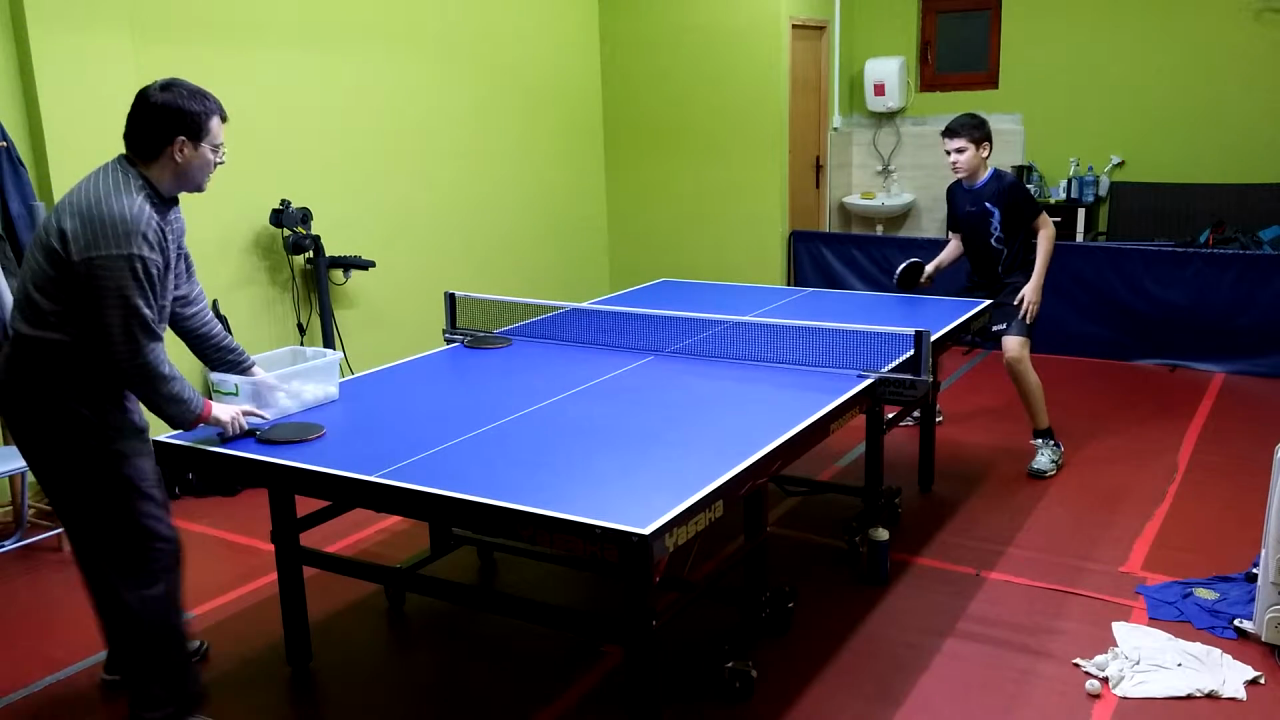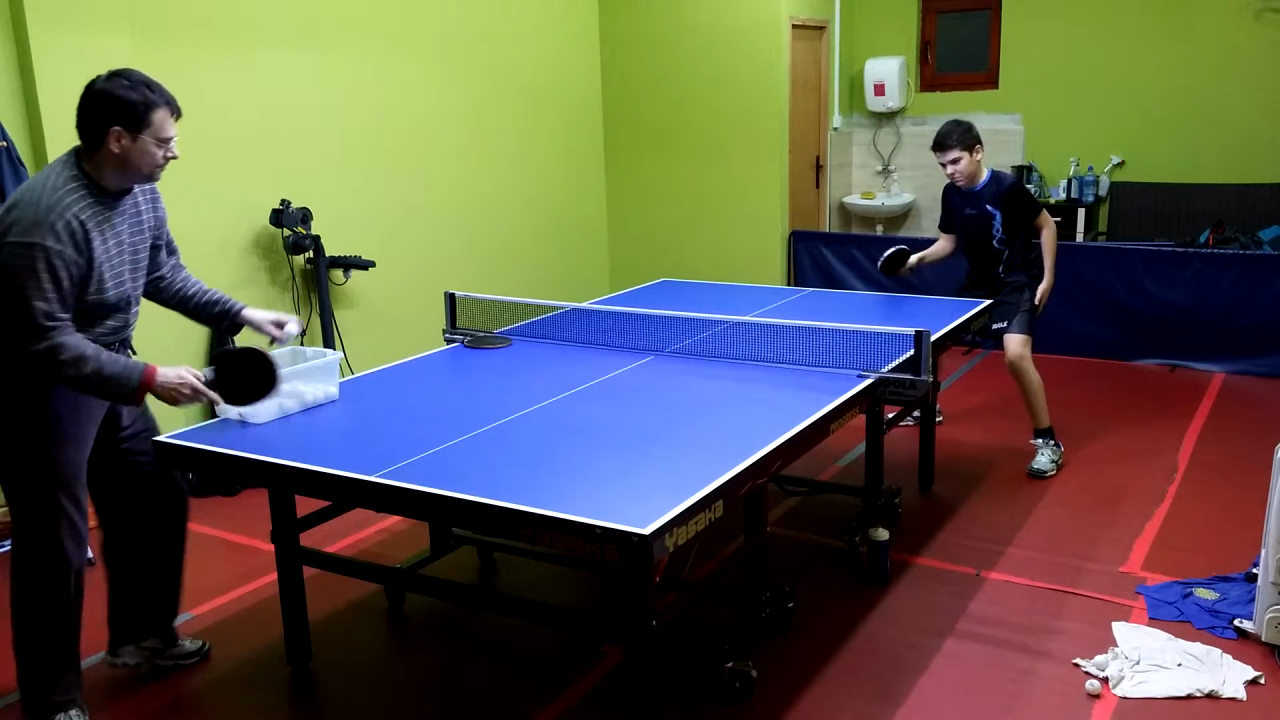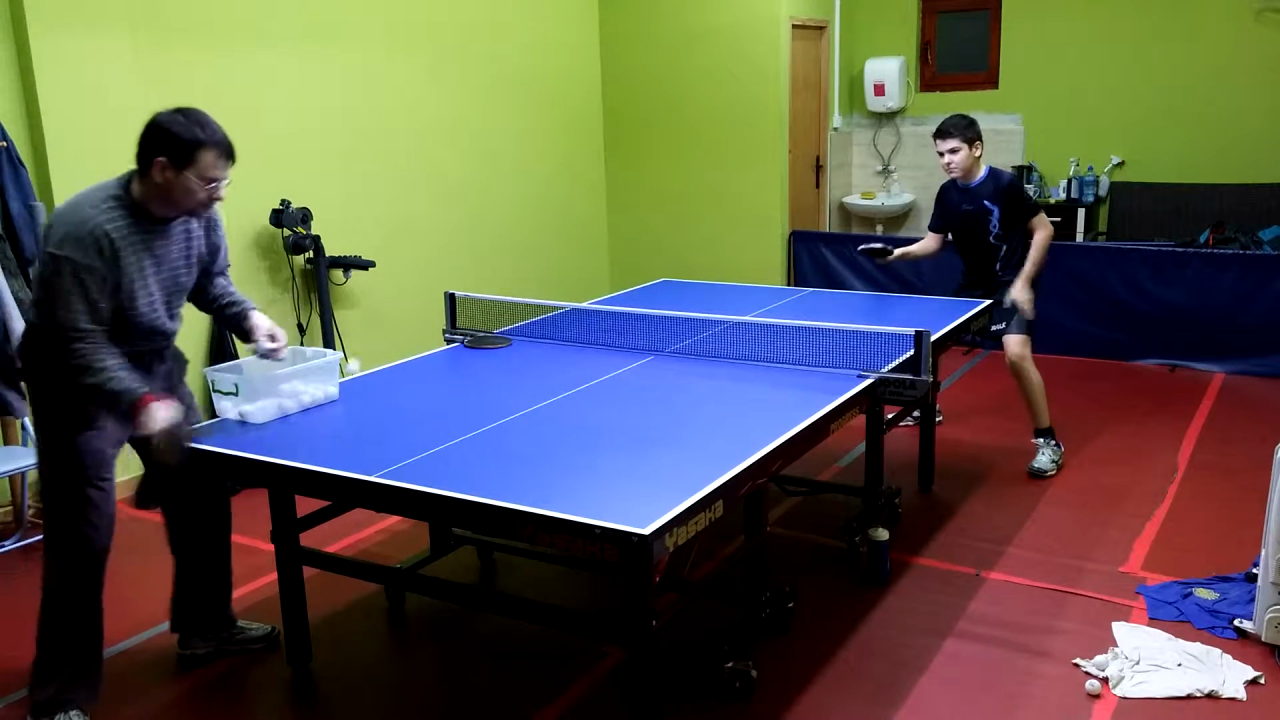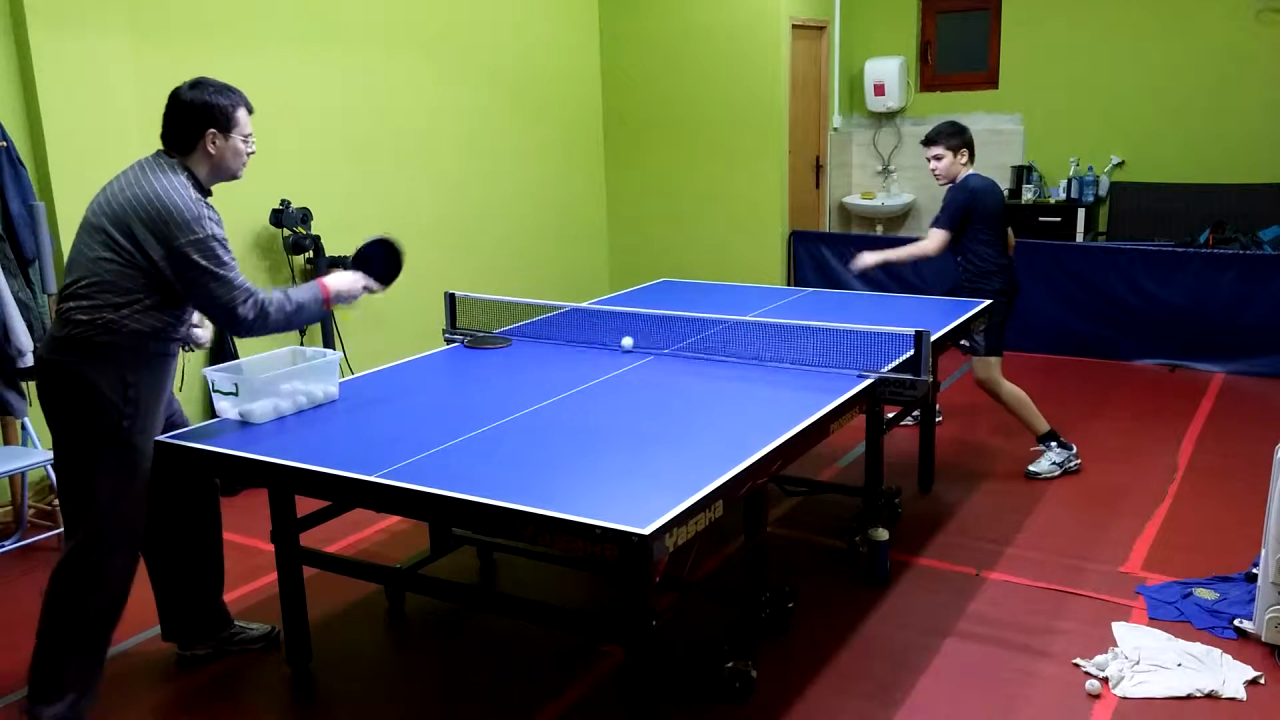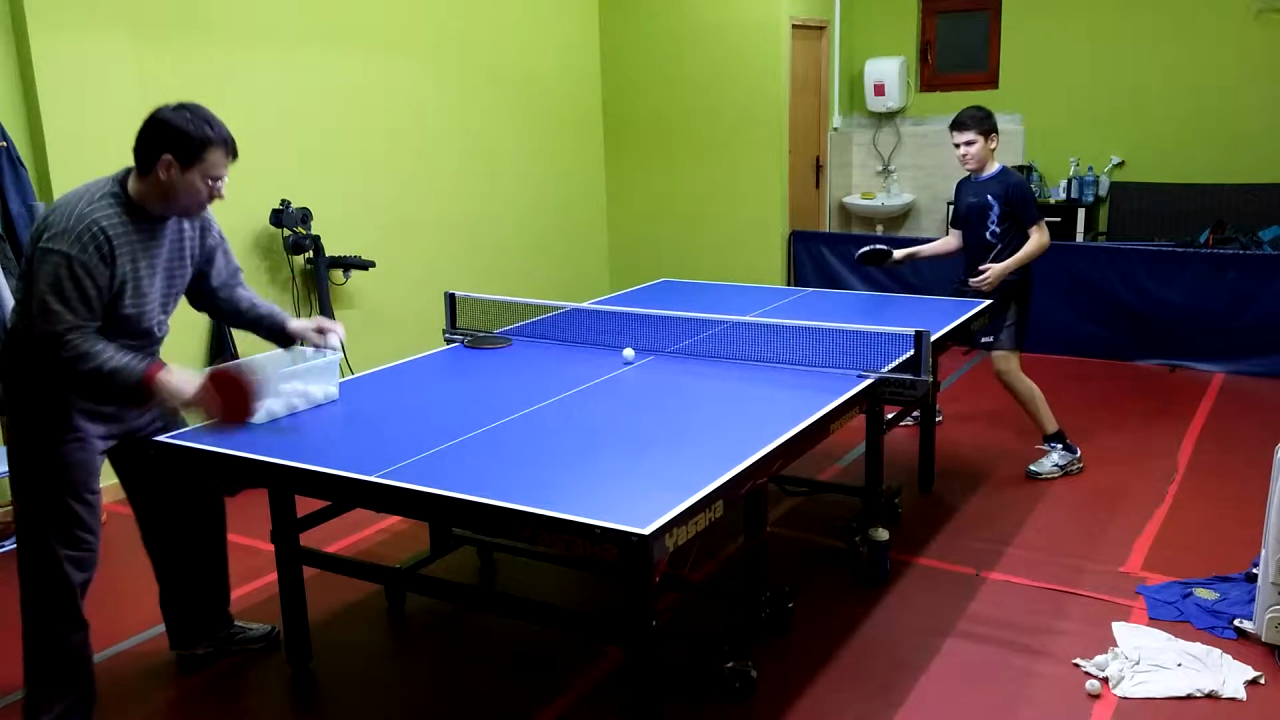
dt=0.5s
person 1, frame 1
left shoulder: (146, 199)
right shoulder: (124, 223)
left elbow: (184, 299)
right elbow: (135, 352)
left wrist: (244, 366)
right wrist: (200, 412)
left hip: (77, 386)
right hip: (63, 395)
left knee: (123, 532)
right knee: (145, 547)
left ankle: (136, 653)
person 1, frame 2
left shoulder: (140, 192)
left elbow: (163, 275)
left wrist: (238, 314)
right wrist: (150, 381)
left hip: (110, 374)
left knee: (157, 504)
right knee: (54, 548)
left ankle: (143, 636)
person 1, frame 3
left shoulder: (199, 216)
right shoulder: (86, 229)
left elbow: (209, 281)
right elbow: (78, 344)
left wrist: (248, 318)
right wrist: (142, 406)
left hip: (155, 368)
right hip: (79, 385)
left knee: (203, 493)
right knee: (82, 540)
left ankle: (204, 625)
person 1, frame 4
left shoulder: (155, 182)
right shoulder: (179, 209)
right elbow: (243, 313)
left wrist: (192, 311)
right wrist: (326, 292)
left hip: (129, 371)
right hip: (100, 381)
left knee: (186, 498)
right knee: (104, 545)
left ankle: (201, 627)
person 1, frame 5
left shoulder: (190, 219)
right shoulder: (79, 228)
left elbow: (222, 291)
right elbow: (64, 344)
left wrist: (289, 327)
right wrist: (154, 380)
left hip: (140, 386)
right hip: (58, 397)
left knee: (192, 501)
right knee: (64, 559)
left ankle: (202, 628)
person 2, frame 1
left shoulder: (1008, 186)
right shoulder: (954, 192)
left elbow: (1046, 229)
left wrist: (1036, 282)
right wrist: (933, 266)
left hip: (1014, 285)
right hip: (977, 285)
left knee: (1015, 356)
left ankle: (1048, 442)
person 2, frame 2
left shoulder: (1007, 187)
right shoulder: (951, 194)
left elbow: (1046, 225)
right elbow: (948, 241)
left wrist: (1047, 277)
right wrist: (919, 258)
left hip: (1017, 282)
right hip: (977, 282)
left knee: (1016, 355)
left ankle: (1048, 442)
person 2, frame 3
left shoulder: (1004, 184)
right shoulder: (947, 192)
left elbow: (1043, 230)
right elbow: (933, 241)
left wrist: (1024, 281)
right wrist: (900, 253)
left hip: (1010, 283)
right hip: (973, 283)
left knee: (1017, 355)
left ankle: (1048, 441)
person 2, frame 4
left shoulder: (962, 191)
right shoulder: (988, 188)
left elbow: (933, 246)
right elbow: (1008, 242)
left wrist: (878, 257)
left hip: (988, 293)
right hip: (983, 288)
left knee: (986, 376)
left ankle: (1060, 448)
person 2, frame 5
left shoulder: (1013, 184)
right shoulder: (963, 187)
left elbow: (1041, 239)
left wrist: (1004, 268)
right wrist: (908, 252)
left hip: (1006, 290)
right hip: (971, 287)
left knee: (1005, 368)
left ankle: (1063, 448)
